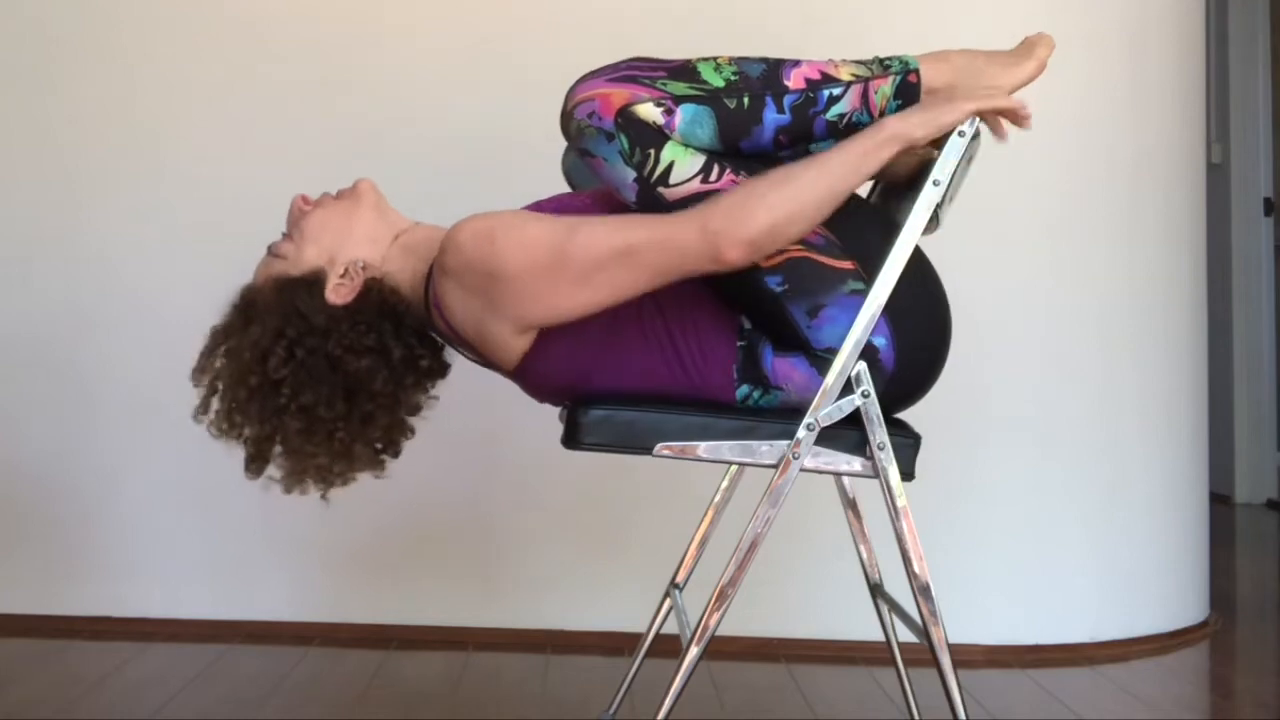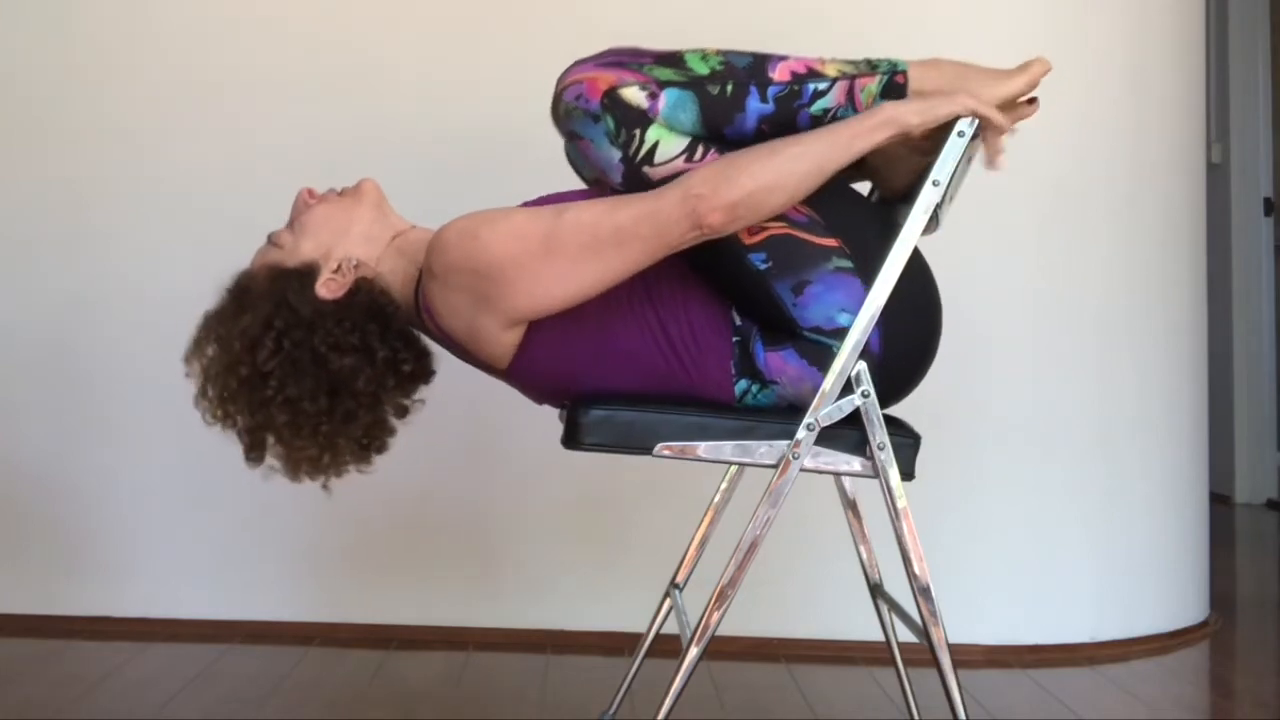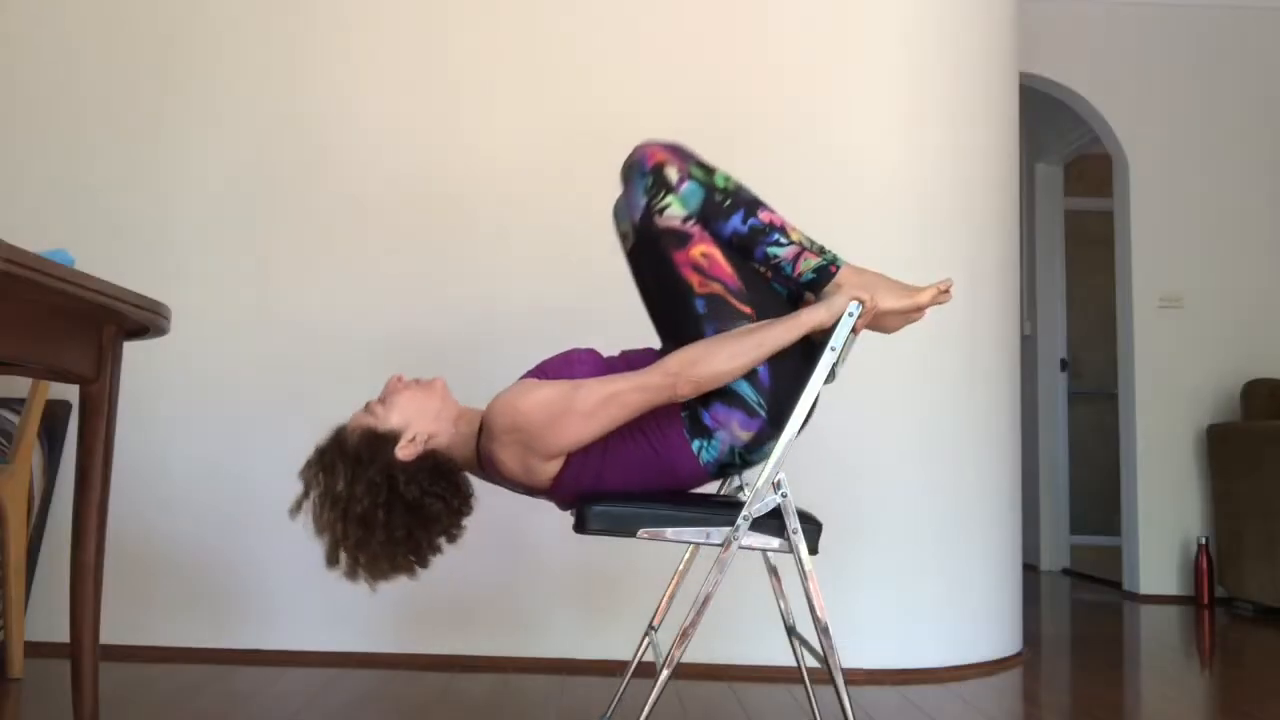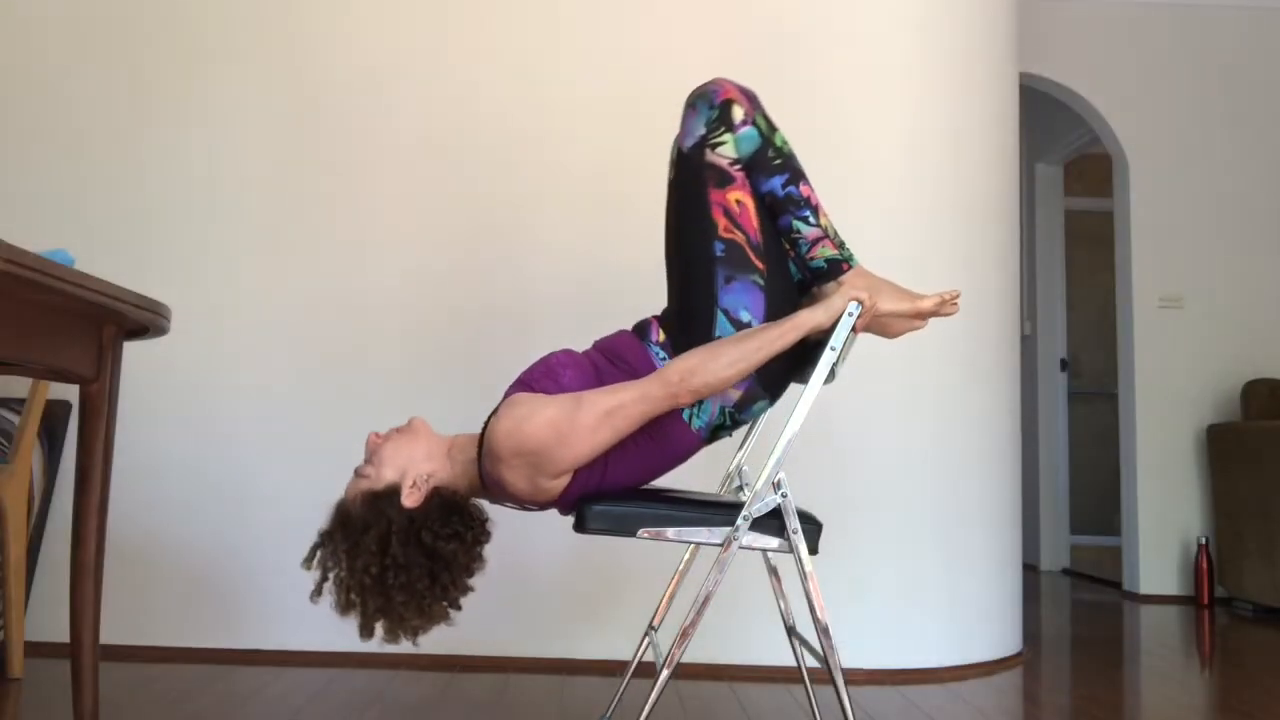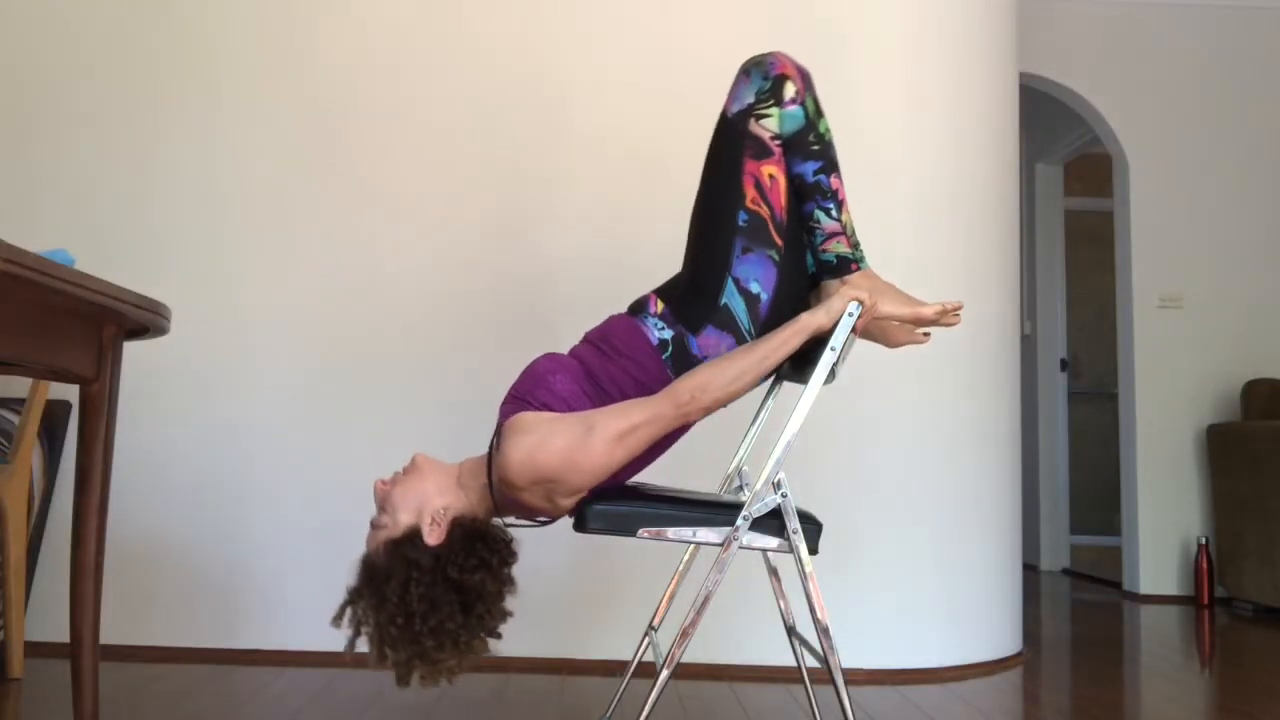
dt=1s
person 1, frame 1
left shoulder: (462, 282)
right shoulder: (480, 261)
left elbow: (672, 239)
right elbow: (720, 239)
right wrist: (904, 129)
left hip: (777, 330)
right hip: (839, 346)
left knee: (603, 153)
right knee: (611, 104)
right ankle: (926, 85)
person 1, frame 2
left shoulder: (462, 279)
right shoulder: (470, 261)
left elbow: (667, 216)
right elbow: (702, 208)
right wrist: (900, 114)
left hip: (780, 334)
right hip: (831, 342)
right knee: (603, 90)
left ankle: (902, 149)
right ankle: (911, 93)
person 1, frame 3
left shoulder: (497, 443)
right elbow: (669, 381)
right wrist: (816, 315)
left hip: (722, 414)
right hip: (740, 407)
left knee: (654, 177)
right knee: (656, 168)
left ankle: (839, 290)
right ankle: (844, 290)
person 1, frame 4
left shoulder: (498, 463)
right shoulder: (517, 444)
right elbow: (674, 389)
right wrist: (814, 316)
left hip: (688, 351)
right hip: (721, 359)
right knee: (719, 104)
left ankle: (836, 290)
right ankle: (843, 290)
person 1, frame 5
left shoulder: (509, 476)
right shoulder: (525, 461)
right elbow: (682, 403)
right wrist: (816, 318)
left hip: (682, 337)
right hip: (712, 336)
right knee: (772, 79)
left ankle: (845, 295)
right ankle: (850, 292)
